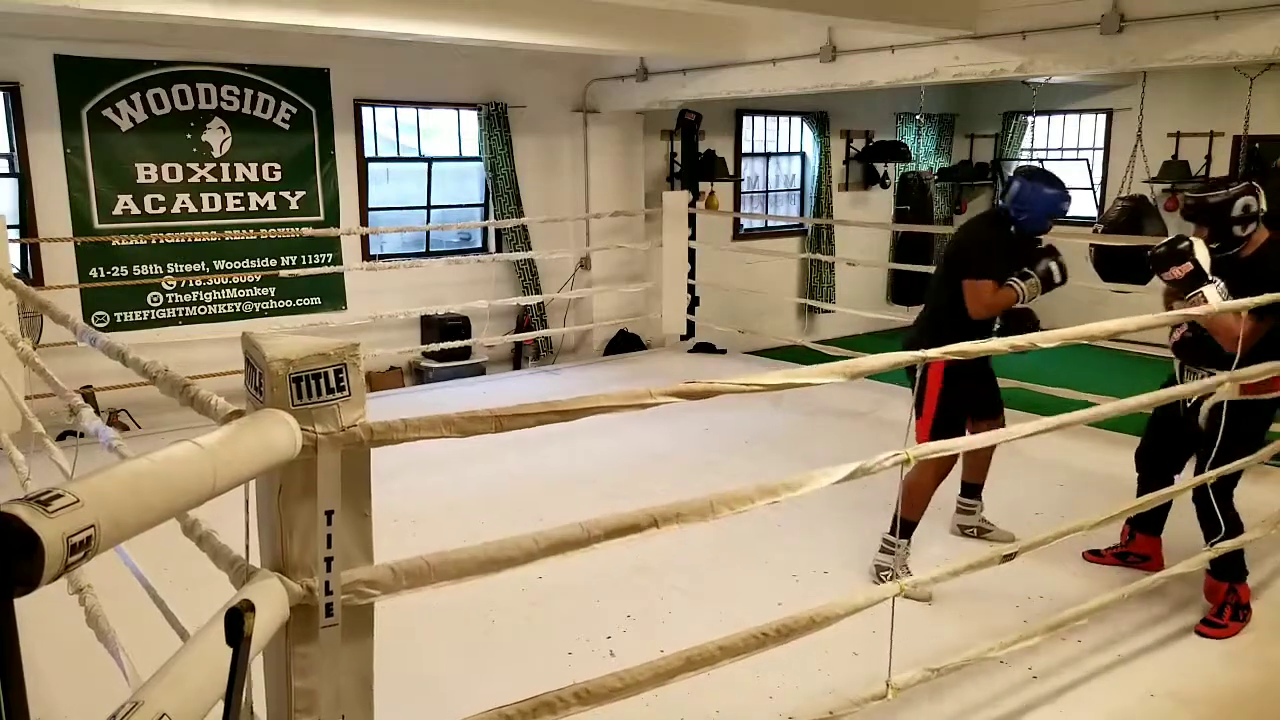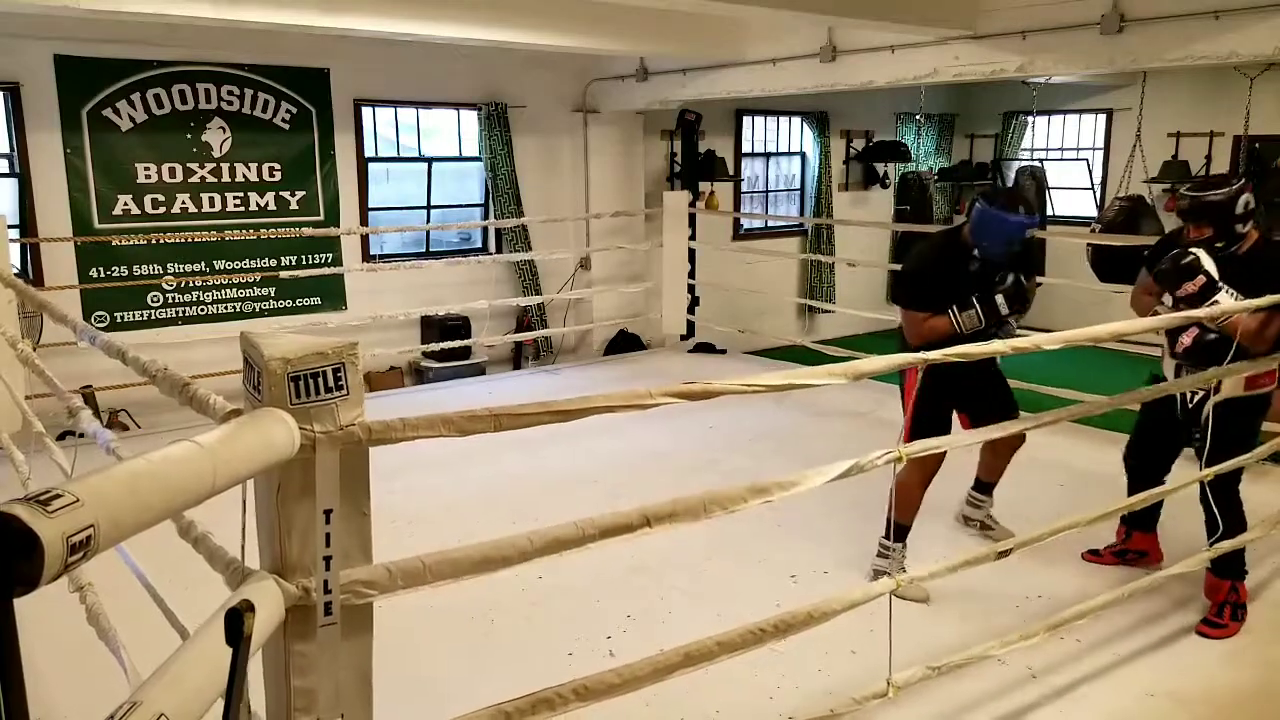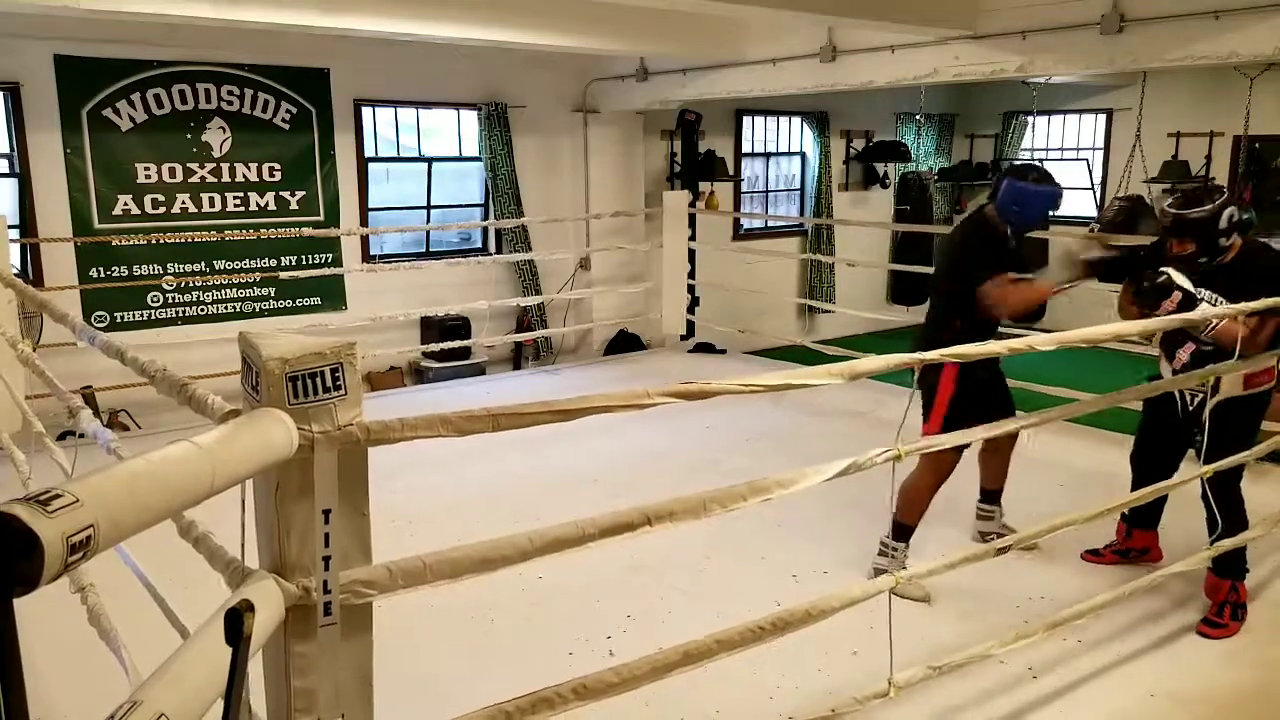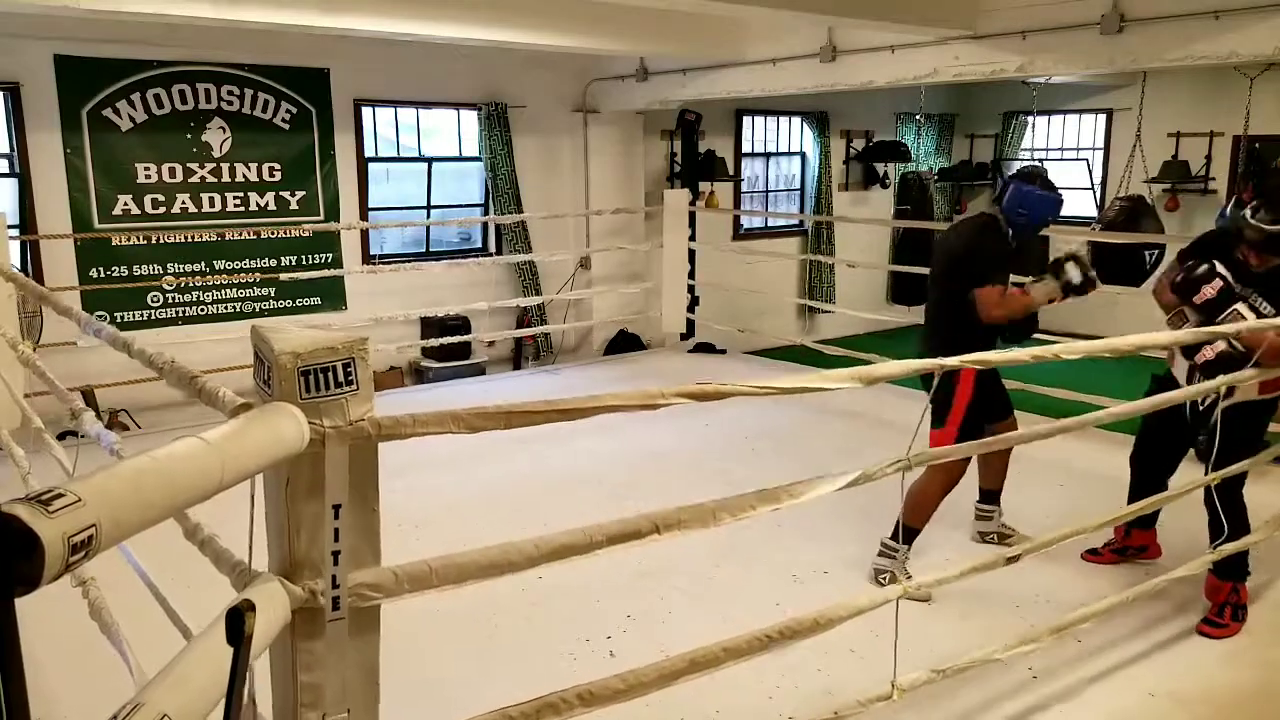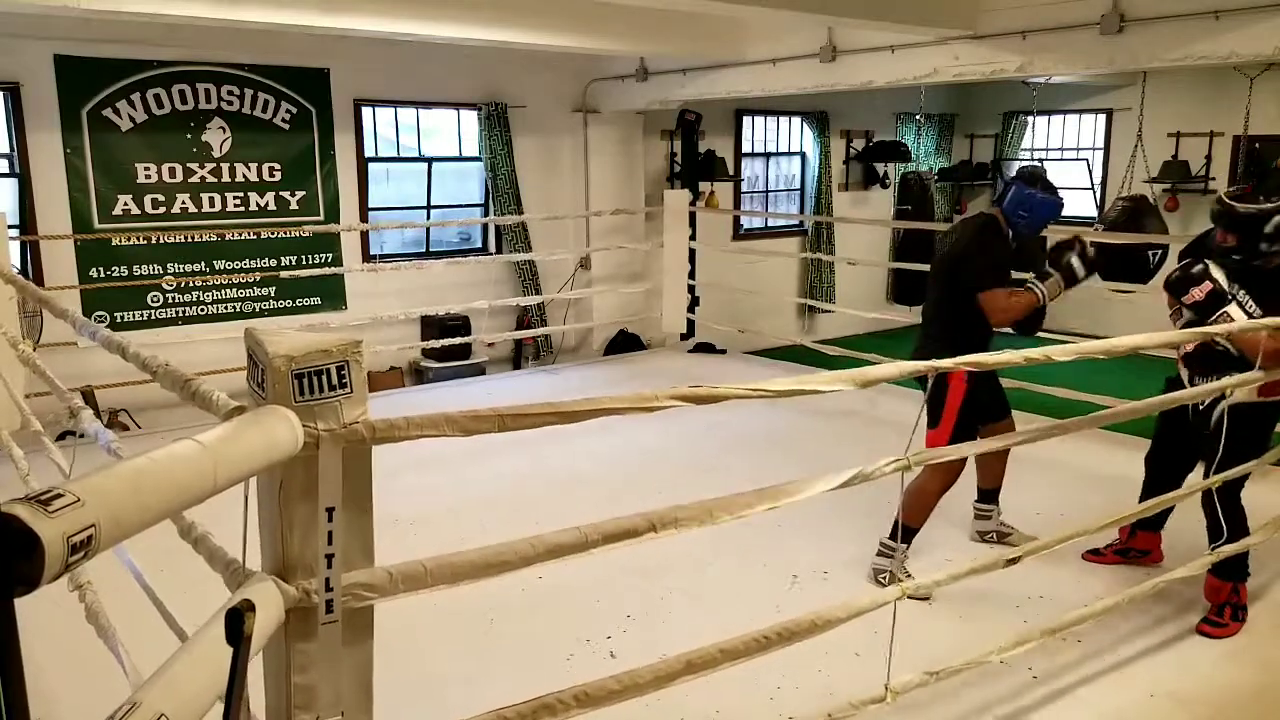
dt=0.3s
person 1, frame 1
right shoulder: (1219, 250)
left elbow: (1236, 339)
right elbow: (1174, 298)
left wrist: (1196, 283)
right wrist: (1182, 323)
left hip: (1242, 395)
right hip: (1193, 379)
left knee: (1210, 488)
right knee: (1153, 458)
left ankle: (1232, 593)
right ankle: (1141, 545)
person 1, frame 2
right shoulder: (1176, 246)
right elbow: (1142, 297)
left wrist: (1209, 292)
right wrist: (1175, 319)
left hip: (1236, 391)
right hip: (1178, 376)
left knee: (1217, 485)
right knee: (1143, 457)
left ankle: (1229, 588)
right ankle: (1137, 540)
person 1, frame 3
right shoulder: (1164, 254)
right elbow: (1129, 305)
left wrist: (1192, 308)
right wrist: (1167, 330)
left hip: (1235, 391)
right hip: (1177, 379)
left knee: (1218, 484)
right knee: (1148, 461)
left ankle: (1229, 588)
right ankle: (1138, 540)
person 1, frame 4
right shoulder: (1217, 244)
right elbow: (1164, 289)
left wrist: (1228, 305)
right wrist: (1191, 328)
right hip: (1185, 376)
left knee: (1222, 488)
right knee: (1149, 458)
left ankle: (1230, 590)
right ankle: (1136, 537)
person 1, frame 5
right shoulder: (1211, 247)
right elbow: (1174, 290)
left wrist: (1219, 307)
right wrist: (1188, 324)
right hip: (1194, 379)
left knee: (1219, 490)
right knee: (1162, 463)
left ankle: (1230, 591)
right ankle: (1141, 541)
person 2, frame 1
left shoulder: (1009, 234)
right shoulder: (983, 235)
right elbow: (980, 305)
left wrist: (1025, 293)
right wrist: (1037, 280)
left hip: (967, 347)
right hip: (938, 351)
left knee: (989, 426)
right knee: (938, 454)
left ankle: (968, 515)
right ankle: (890, 553)
person 2, frame 2
left shoulder: (1013, 248)
right shoulder: (929, 256)
left elbow: (1024, 290)
right elbow: (916, 332)
left wrist: (1009, 307)
right wrist: (979, 312)
left hip: (978, 356)
right hip: (930, 364)
left knee: (1008, 432)
right knee: (926, 458)
left ankle: (975, 507)
right ankle: (887, 559)
person 2, frame 3
left shoulder: (1004, 232)
right shoulder: (971, 240)
right elbow: (1007, 304)
left wrist: (1025, 290)
left hip: (978, 353)
right hip: (947, 361)
left knee: (1002, 433)
right knee: (941, 458)
left ankle: (989, 519)
right ankle: (890, 555)
person 2, frame 4
left shoulder: (971, 229)
right shoulder: (989, 239)
right elbow: (994, 309)
left wrist: (1025, 300)
right wrist: (1054, 284)
left hip: (967, 354)
right hip: (956, 361)
left knee: (1003, 431)
right knee: (950, 463)
left ankle: (988, 520)
right ankle: (890, 557)
person 2, frame 5
left shoulder: (976, 228)
right shoulder: (987, 240)
right elbow: (1001, 312)
left wrist: (1032, 293)
right wrist: (1055, 279)
left hip: (963, 353)
right hip: (949, 361)
left knee: (1000, 430)
right knee: (945, 464)
left ankle: (987, 520)
right ankle: (889, 557)
